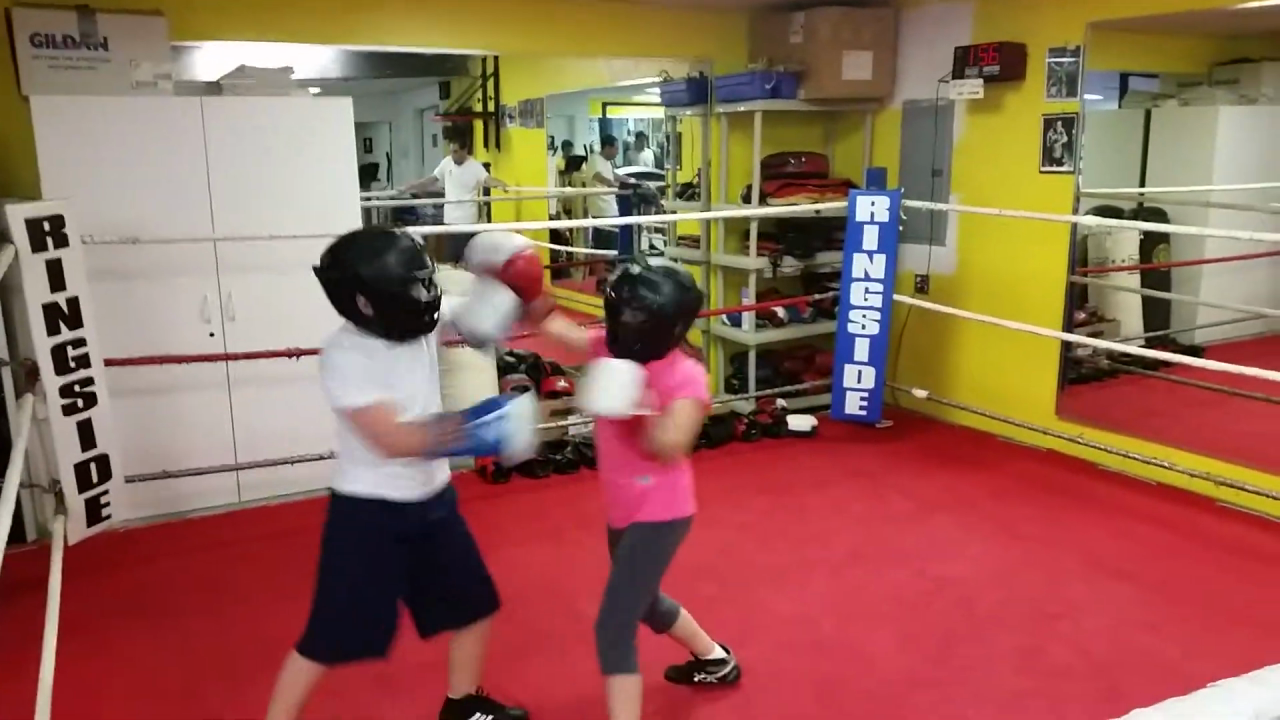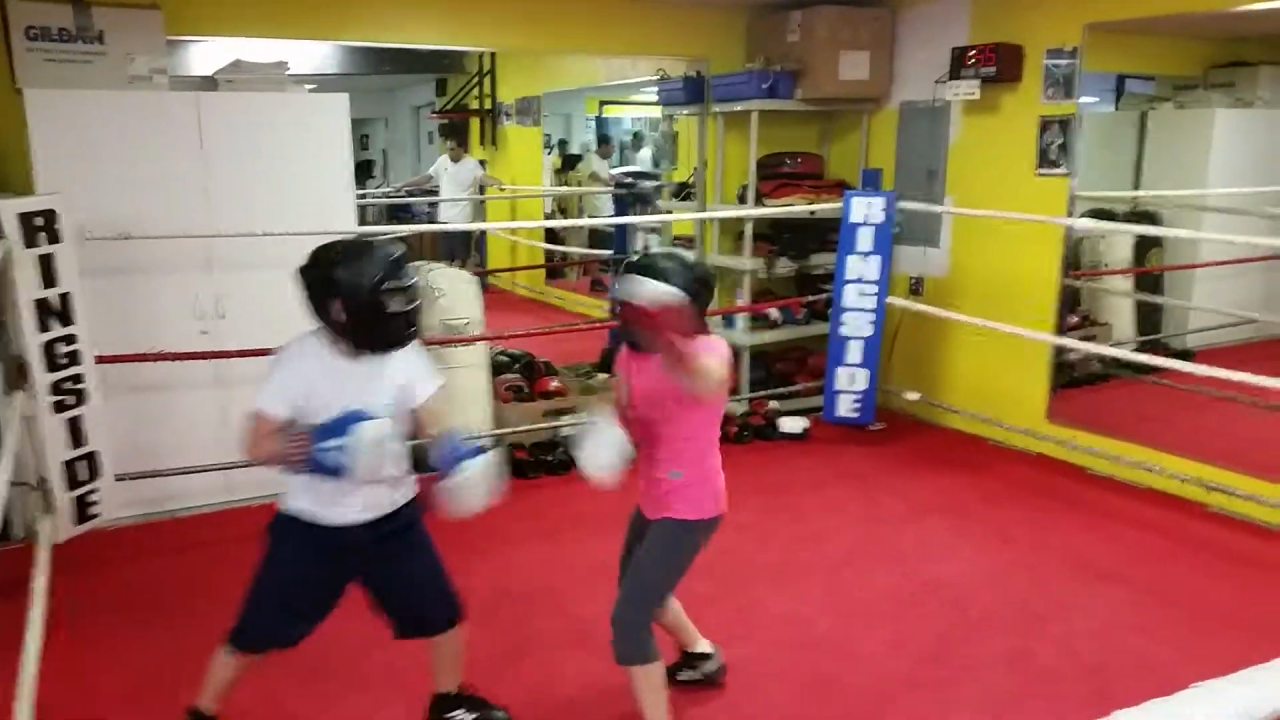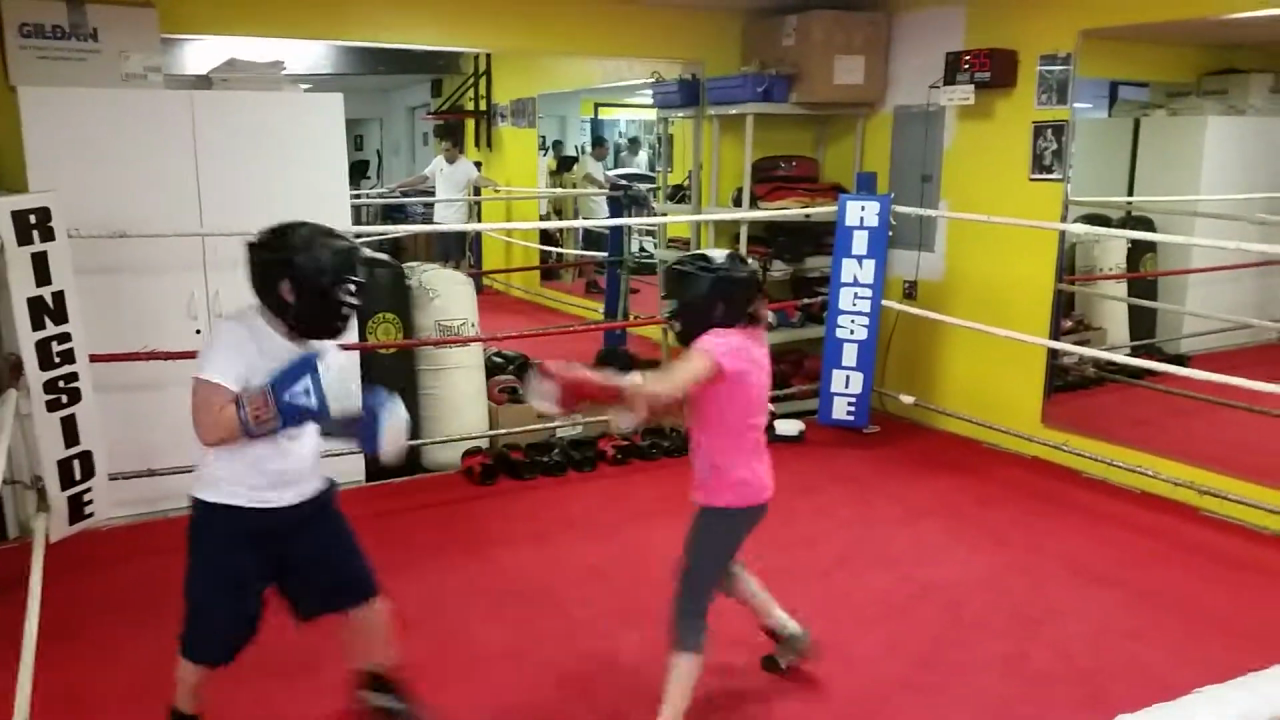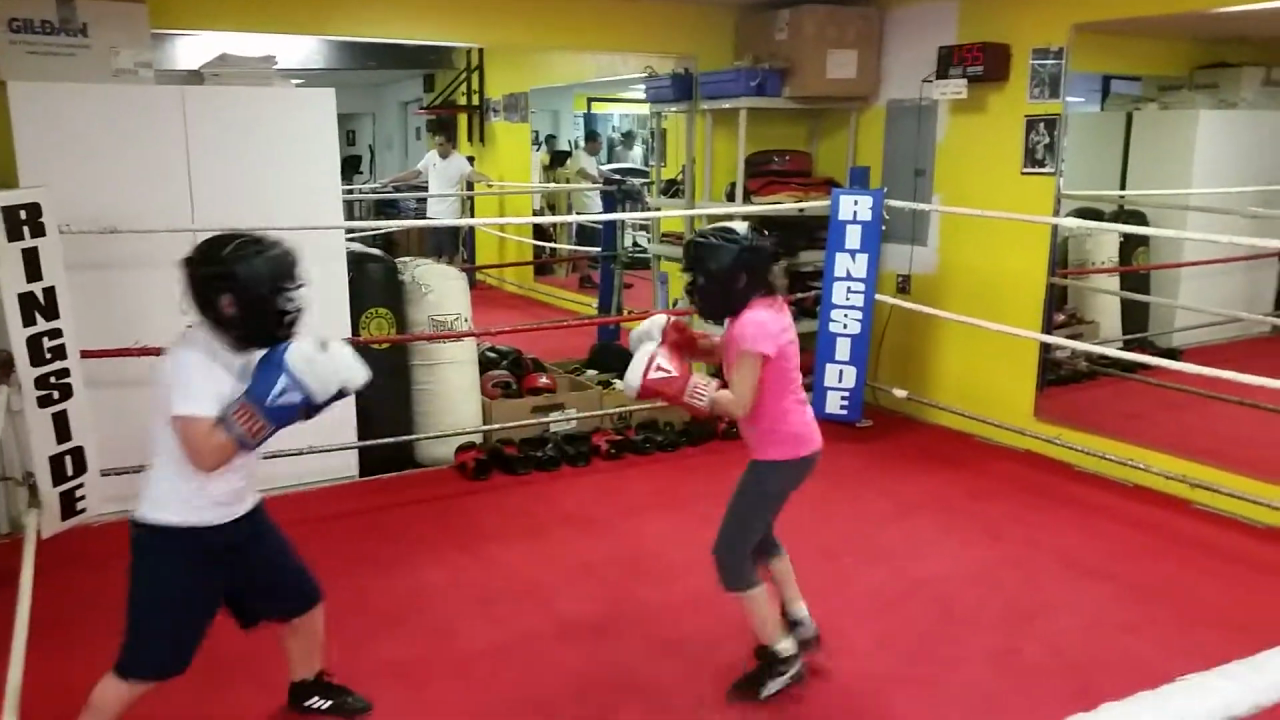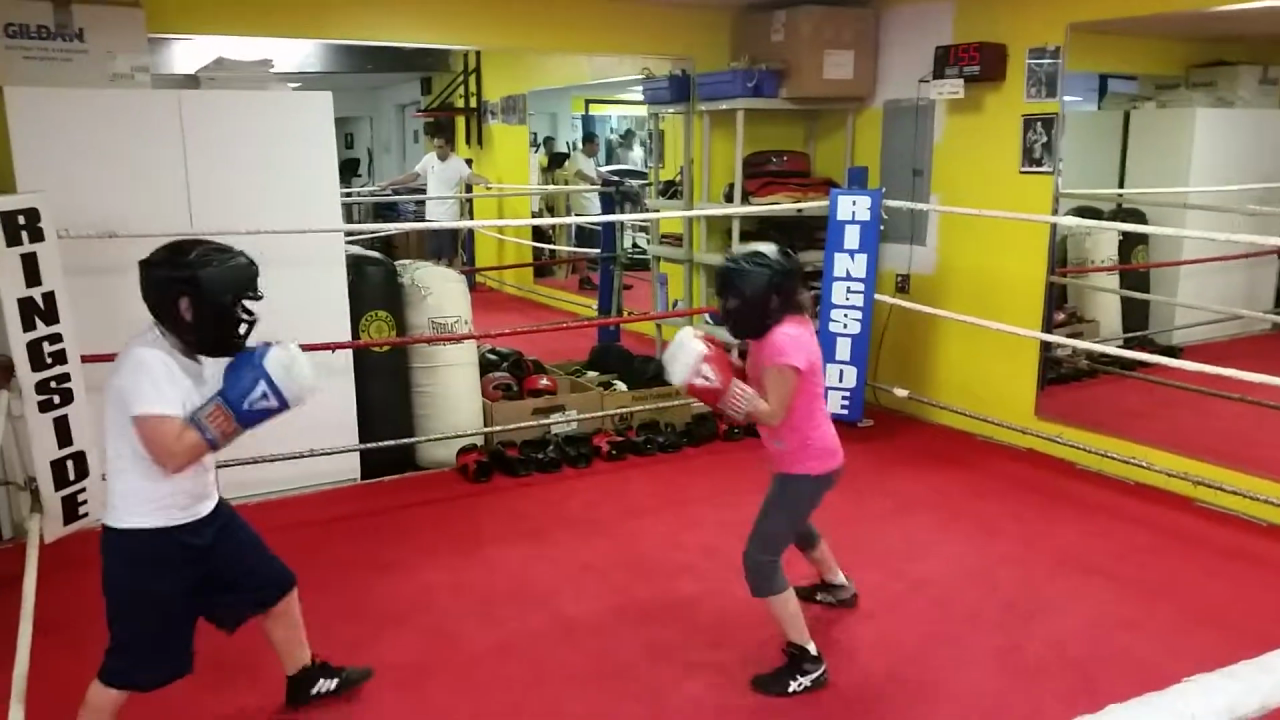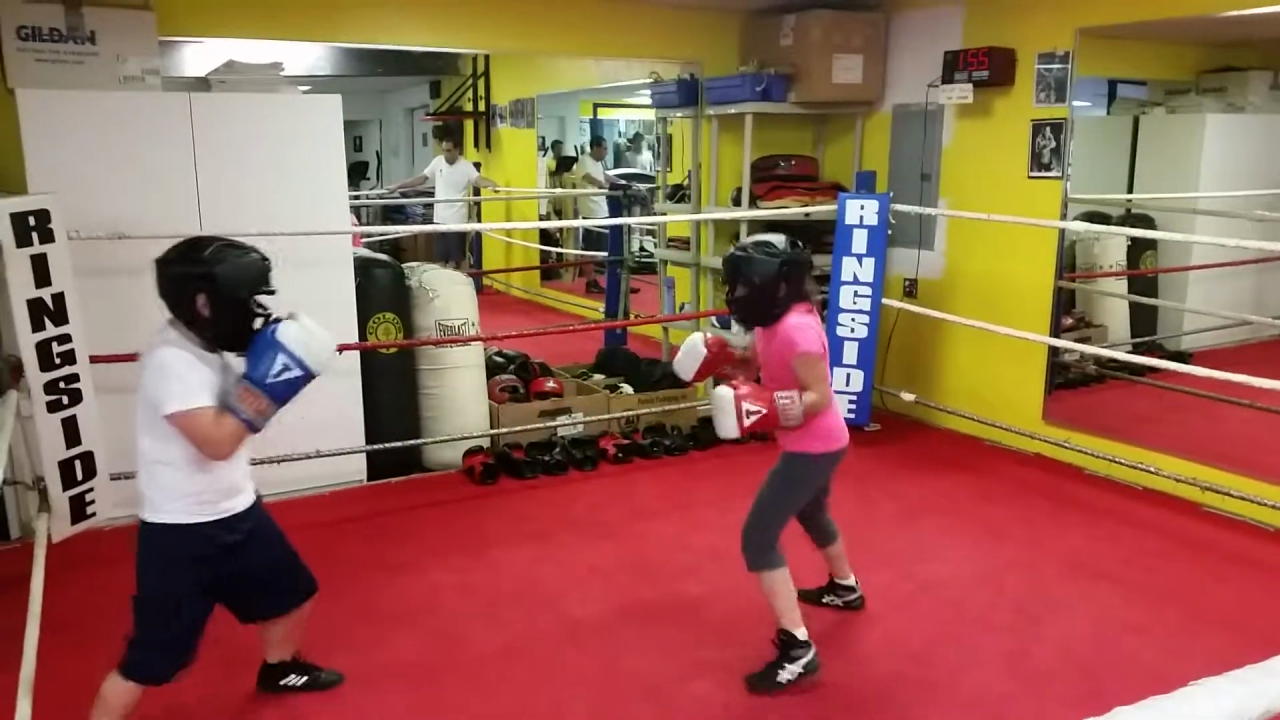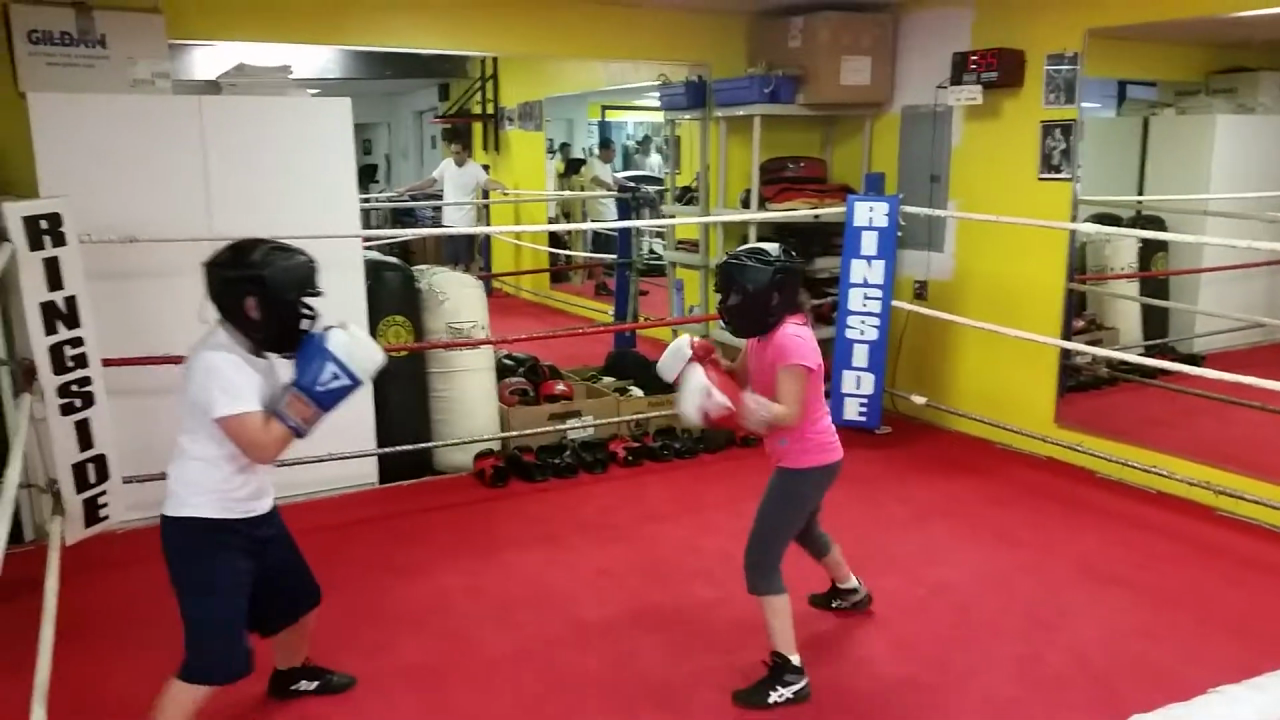
dt=0.2s
person 1, frame 1
left shoulder: (421, 321)
right shoulder: (345, 354)
left elbow: (478, 317)
right elbow: (394, 438)
left wrist: (514, 280)
right wrist: (472, 431)
left hip: (430, 503)
right hip: (365, 512)
left knee: (474, 605)
right knee: (330, 641)
person 1, frame 2
left shoulder: (403, 351)
right shoulder: (296, 363)
left elbow: (431, 423)
right elbow: (262, 446)
left wrist: (460, 457)
right wrist: (320, 447)
left hip: (389, 516)
right hip: (315, 525)
left knee: (440, 616)
right knee: (257, 634)
person 1, frame 3
left shoulder: (316, 340)
right shoulder: (233, 338)
right elbow: (210, 429)
left wrist: (360, 417)
right wrist: (282, 400)
left hip: (304, 502)
right hip: (231, 512)
left knee: (360, 594)
right knee: (212, 640)
left ankle: (375, 679)
person 1, frame 4
left shoulder: (237, 347)
right shoulder: (189, 361)
left elbow: (241, 420)
right elbow: (206, 454)
left wrist: (310, 390)
right wrist: (265, 399)
left hip: (237, 517)
right hip: (176, 533)
left knee: (302, 599)
right knee: (148, 661)
person 1, frame 5
left shoulder: (187, 353)
right shoulder: (146, 363)
right elbow: (172, 453)
left wrist: (259, 390)
right wrist: (238, 400)
left hip: (204, 518)
right hip: (147, 537)
left knee: (276, 589)
right knee: (132, 665)
left ankle: (306, 677)
person 1, frame 6
left shoulder: (204, 348)
right shoulder: (171, 361)
right elbow: (218, 442)
left wrist: (268, 377)
right wrist: (266, 384)
left hip: (237, 513)
right hip: (182, 532)
left knee: (292, 593)
right knee: (151, 660)
left ankle: (280, 667)
person 1, frame 7
left shoulder: (248, 348)
right shoulder: (217, 362)
left elbow: (270, 419)
right elbow: (262, 446)
left wrist: (317, 373)
right wrist: (312, 387)
left hip: (252, 517)
right hip: (202, 528)
left knee: (298, 603)
right knee: (215, 661)
left ankle: (291, 674)
person 2, frame 1
left shoulder: (686, 375)
right shoulder: (607, 347)
left elbow: (669, 450)
right elbow: (560, 333)
left wrist: (632, 413)
left hip: (661, 513)
right hip: (621, 507)
left knee: (612, 627)
right knee: (642, 600)
right ankle: (715, 660)
person 2, frame 2
left shoulder: (703, 347)
right shoulder: (631, 352)
left elbow: (709, 388)
right elbow: (627, 410)
left wrist: (675, 334)
right wrist: (608, 429)
left hip: (690, 508)
right hip: (656, 499)
left knee: (630, 619)
right knee: (640, 584)
right ankle: (702, 654)
person 2, frame 3
left shoulder: (718, 346)
right shoulder: (748, 339)
left elbow: (664, 389)
right wrist: (648, 391)
left hip: (729, 494)
right hip: (746, 484)
left knee: (690, 606)
right knee: (714, 564)
right ankle: (787, 630)
person 2, frame 4
left shoulder: (752, 326)
right shoulder: (763, 308)
left elbow: (739, 406)
right elbow: (724, 354)
left wrist: (681, 385)
right wrist: (684, 341)
left hip: (783, 451)
right hip: (782, 444)
left knee: (730, 553)
right knee: (754, 533)
left ankle: (780, 659)
right ankle: (797, 625)
person 2, frame 5
left shoulder: (785, 342)
right shoulder: (774, 330)
left elbow: (771, 413)
right elbow: (753, 382)
left wrist: (719, 388)
right wrist: (718, 364)
left hip: (807, 464)
right hip: (803, 456)
left knee: (760, 558)
right knee: (793, 523)
left ankle: (807, 663)
right ankle: (836, 584)
person 2, frame 6
left shoulder: (797, 329)
right shoulder: (772, 321)
left elbow: (819, 398)
right elbow: (752, 362)
left wrist: (768, 407)
right wrist: (720, 358)
left hip: (814, 446)
right hip: (816, 444)
left knee: (758, 536)
right knee: (812, 514)
left ankle: (796, 649)
right ankle: (844, 586)
person 2, frame 7
left shoulder: (792, 340)
right shoulder: (764, 331)
left elbow: (788, 414)
right elbow: (762, 372)
left wrist: (734, 406)
left hip: (806, 461)
right hip: (805, 457)
left knee: (760, 559)
right knee: (804, 528)
left ankle: (789, 672)
right ankle: (848, 589)
